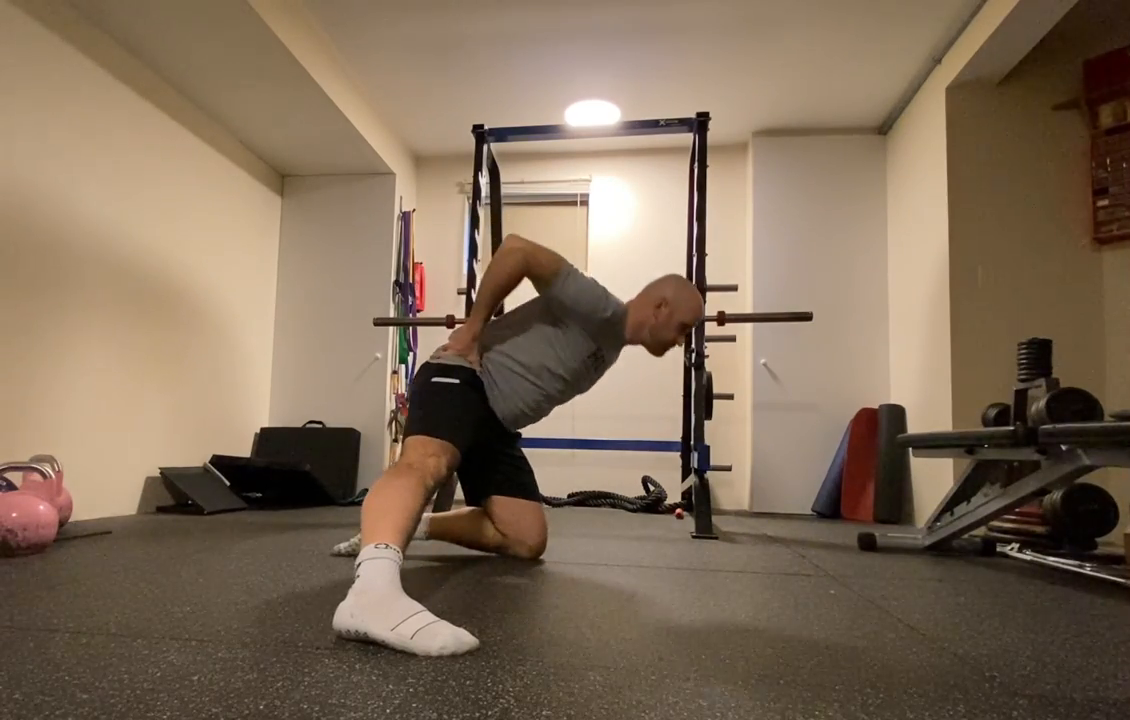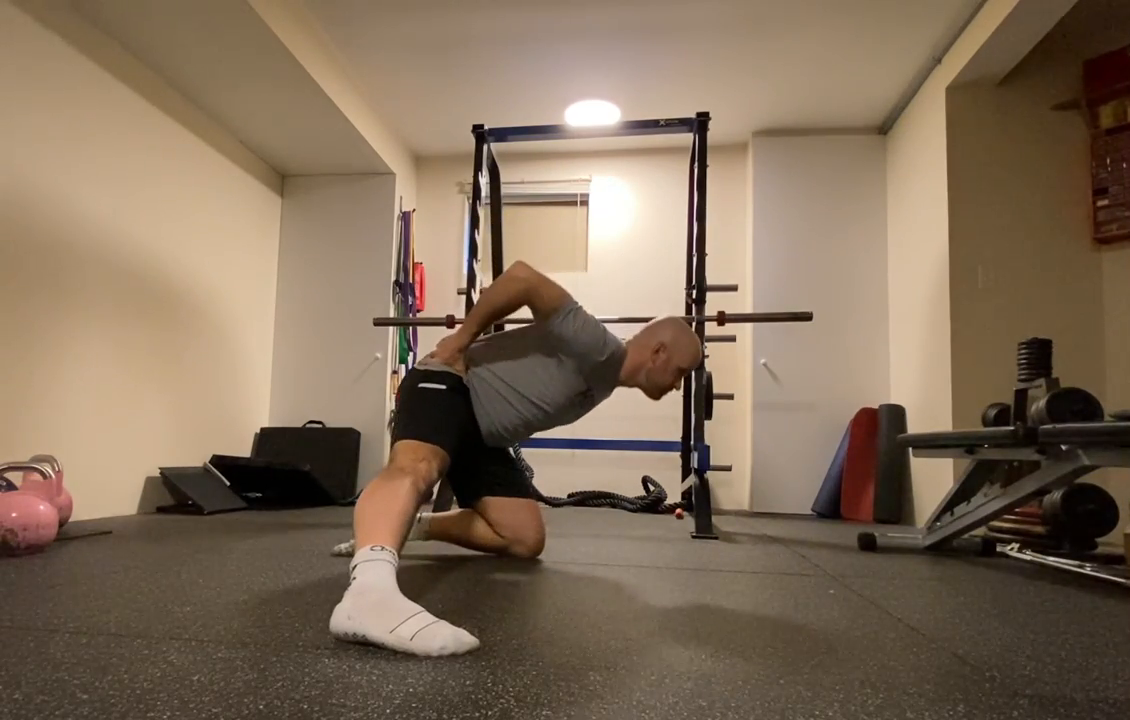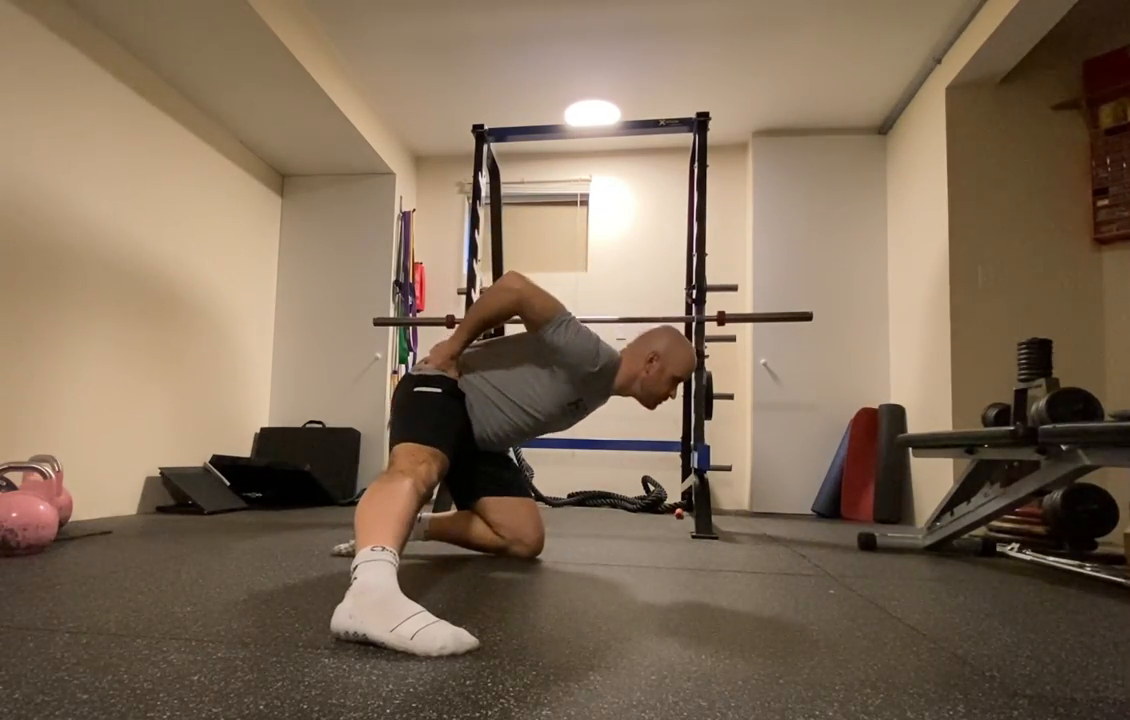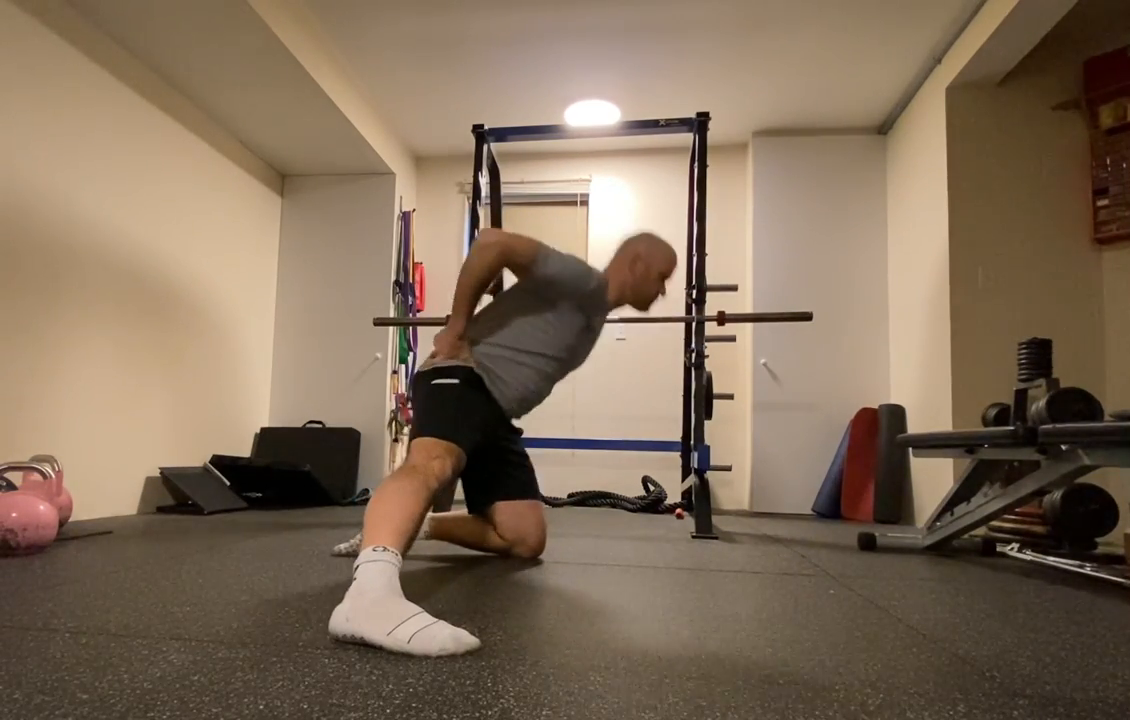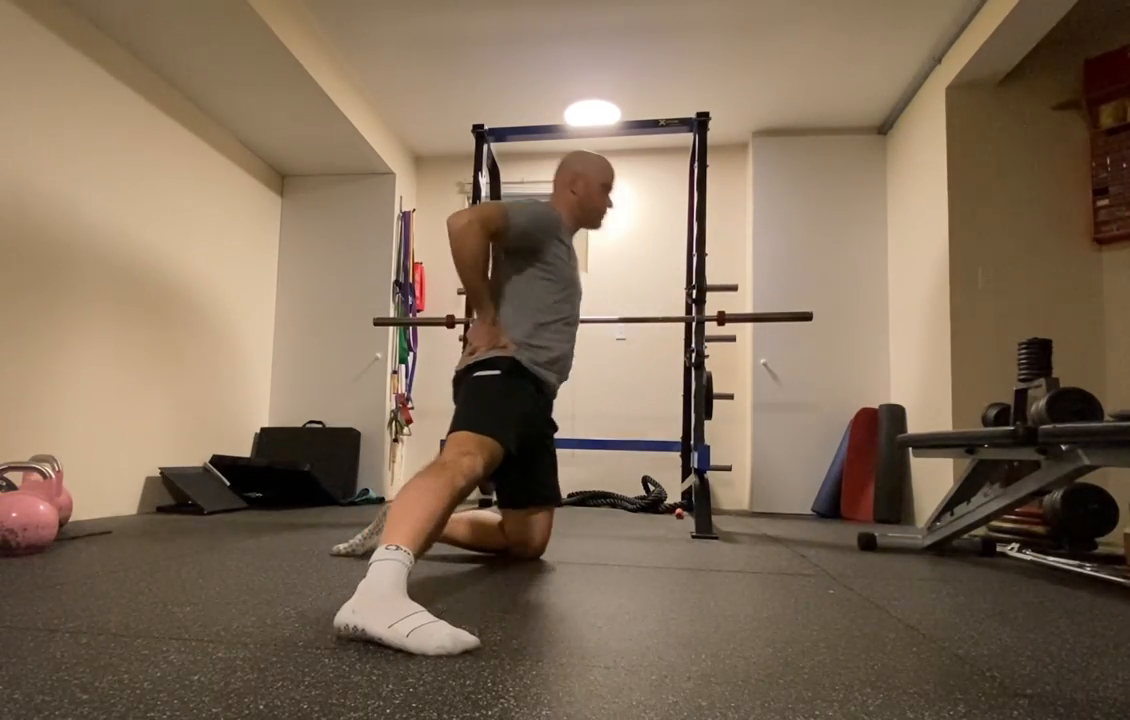
dt=0.4s
person 1, frame 1
left shoulder: (612, 344)
right shoulder: (600, 310)
right elbow: (518, 248)
right wrist: (474, 327)
left hip: (495, 420)
right hip: (460, 380)
left knee: (526, 540)
right knee: (424, 463)
left ankle: (409, 526)
right ankle: (372, 588)
person 1, frame 2
left shoulder: (605, 380)
right shoulder: (597, 350)
right elbow: (523, 276)
right wrist: (462, 339)
left hip: (482, 432)
right hip: (447, 387)
left knee: (525, 539)
right knee: (414, 468)
left ankle: (410, 526)
right ankle: (369, 588)
person 1, frame 3
left shoulder: (601, 385)
right shoulder: (590, 357)
right elbow: (514, 287)
right wrist: (454, 346)
left hip: (479, 434)
right hip: (443, 391)
left knee: (525, 538)
right knee: (415, 470)
left ankle: (410, 527)
right ankle: (370, 590)
person 1, frame 4
left shoulder: (595, 310)
right shoulder: (580, 280)
right elbow: (491, 241)
right wrist: (457, 328)
left hip: (497, 407)
right hip: (464, 381)
left knee: (525, 539)
right knee: (432, 467)
left ankle: (412, 529)
right ankle: (368, 593)
person 1, frame 5
left shoulder: (559, 242)
right shoulder: (540, 218)
right elbow: (464, 223)
right wrist: (487, 317)
left hip: (532, 389)
right hip: (507, 373)
left knee: (526, 541)
right knee: (464, 462)
left ankle: (406, 527)
right ankle: (379, 589)
